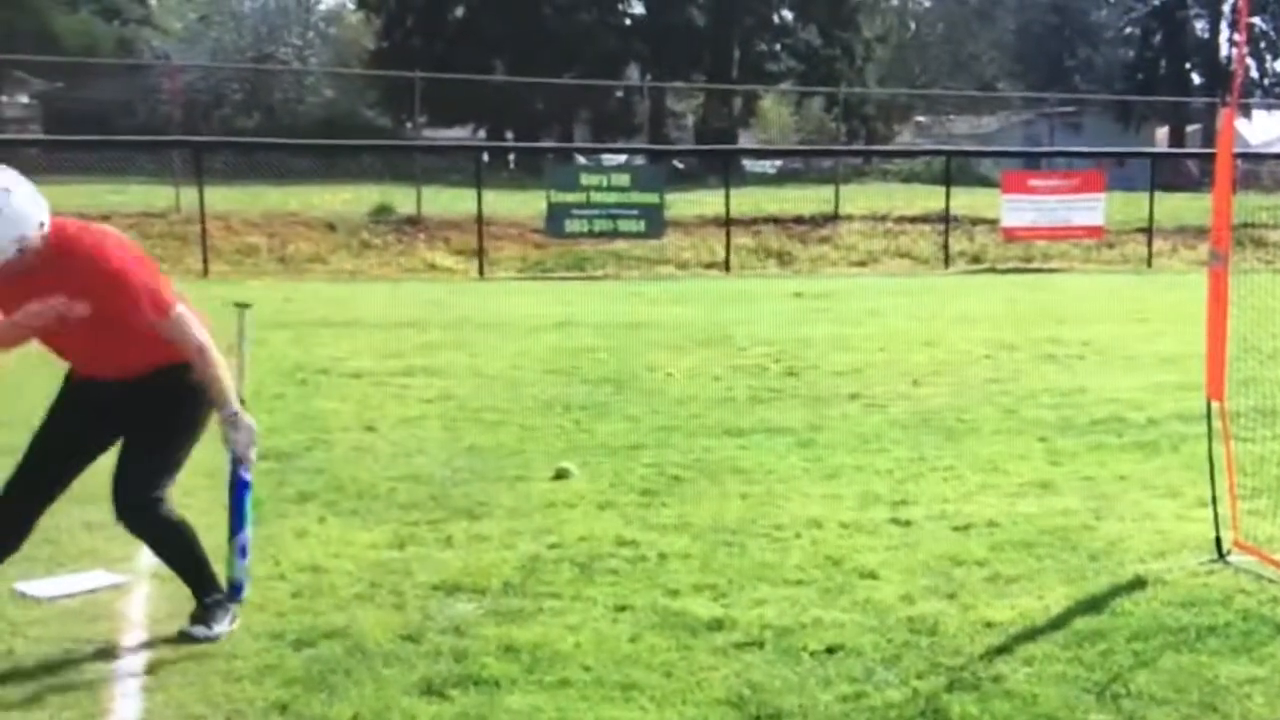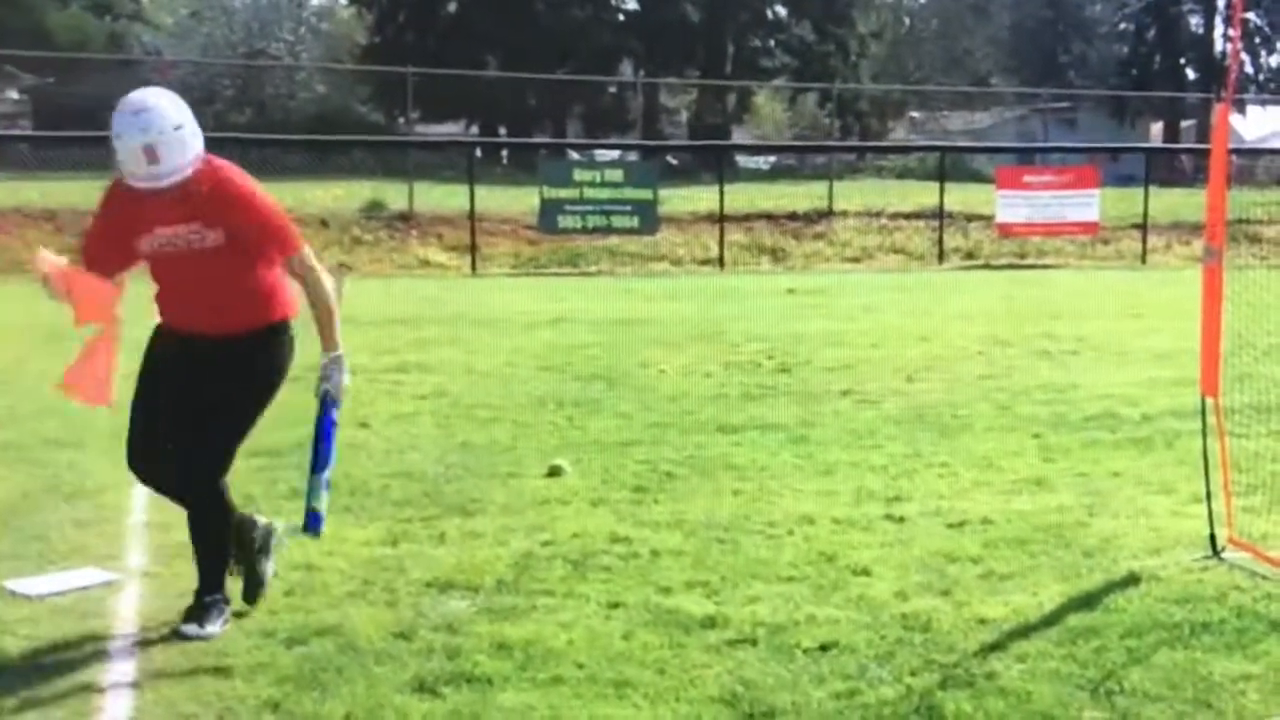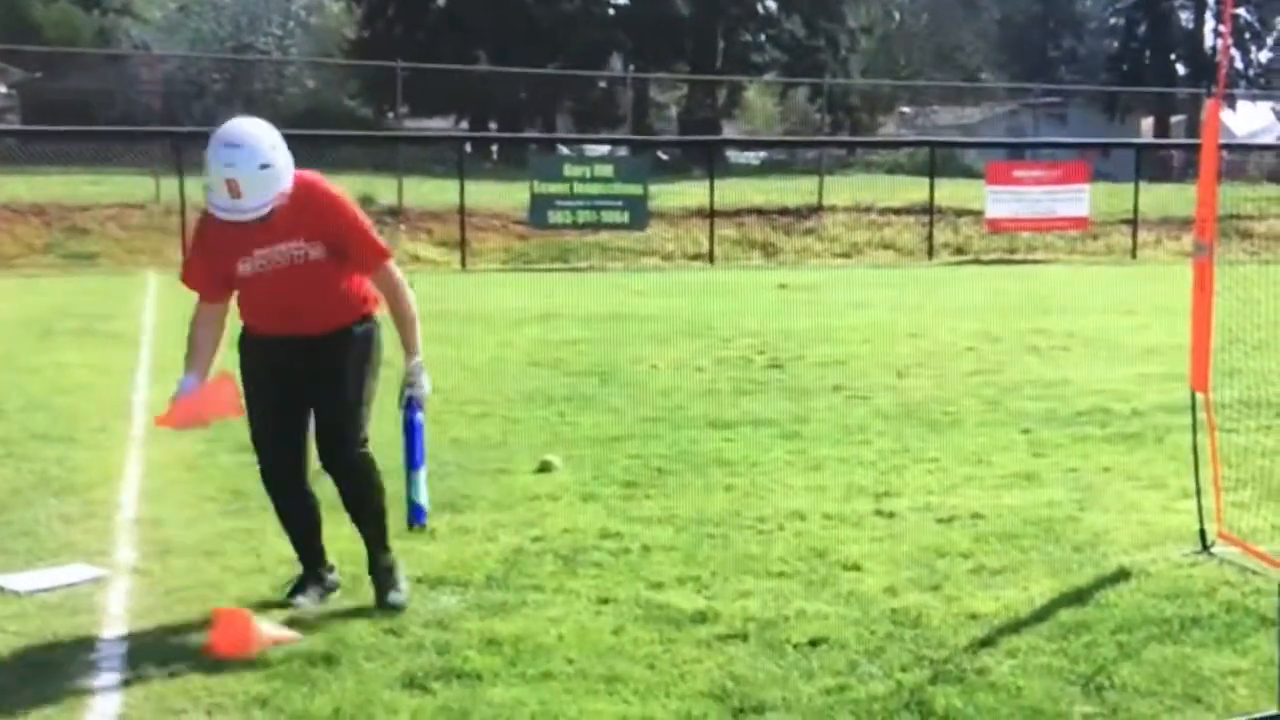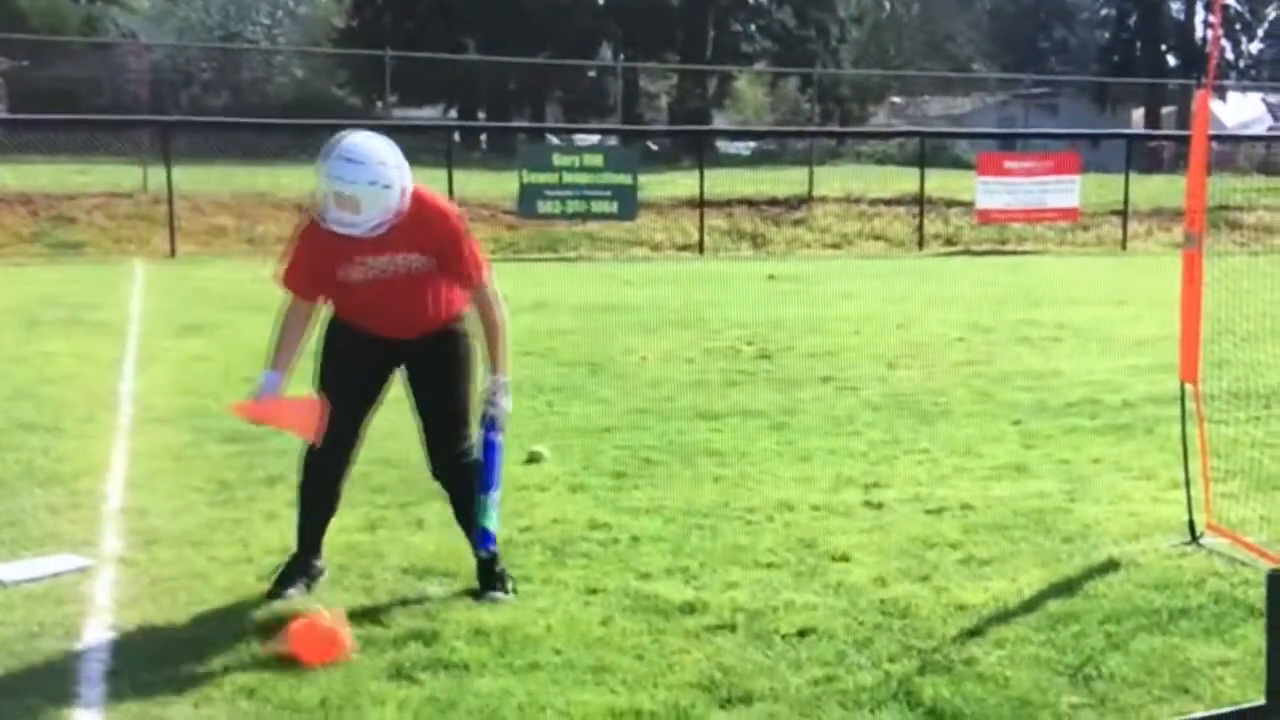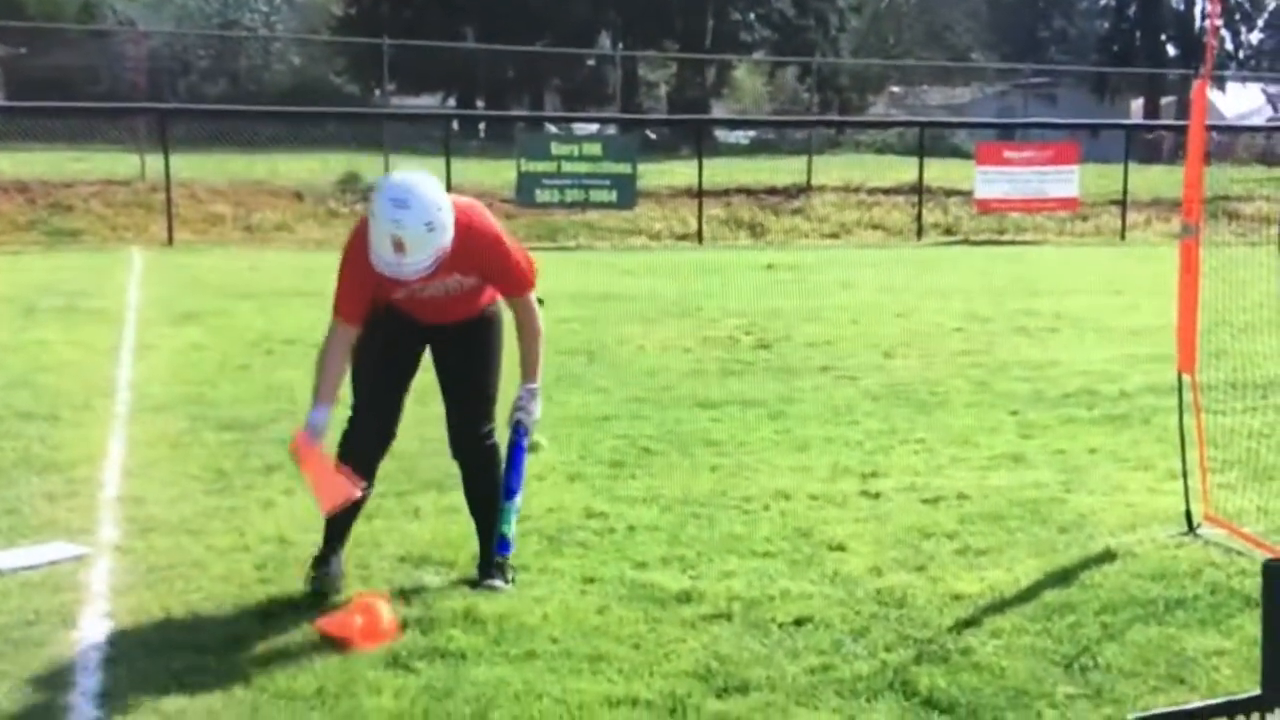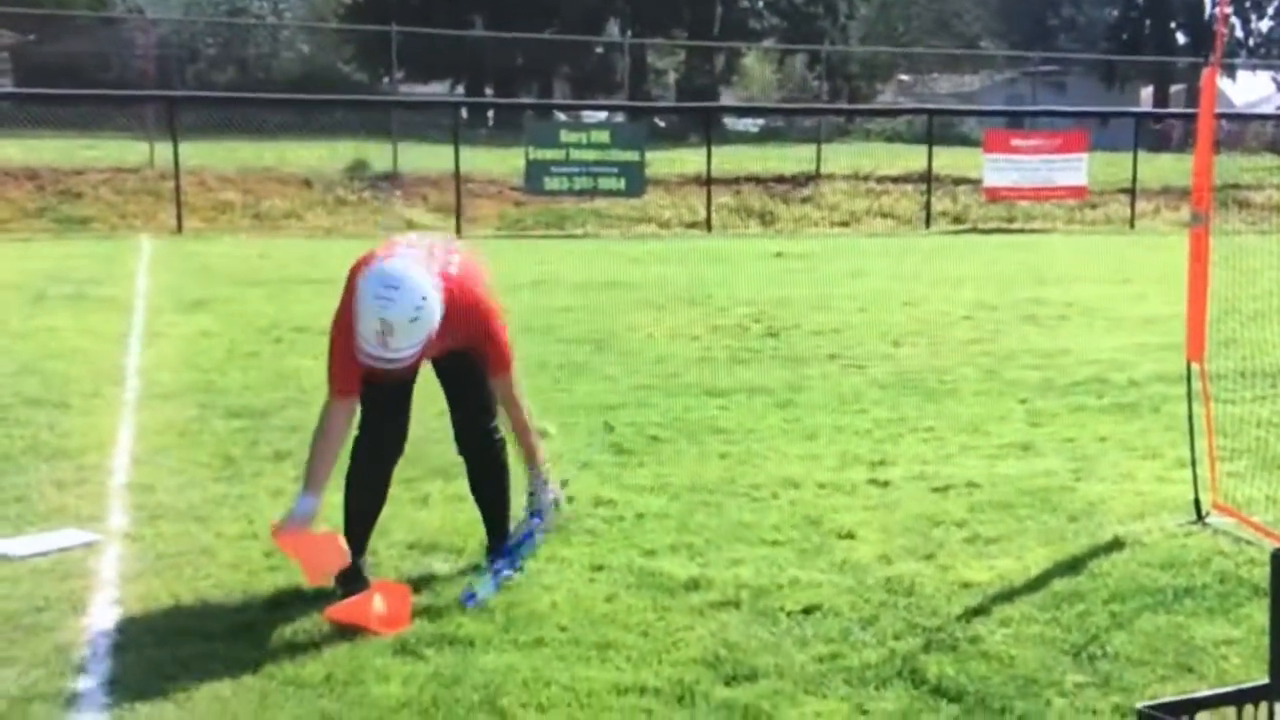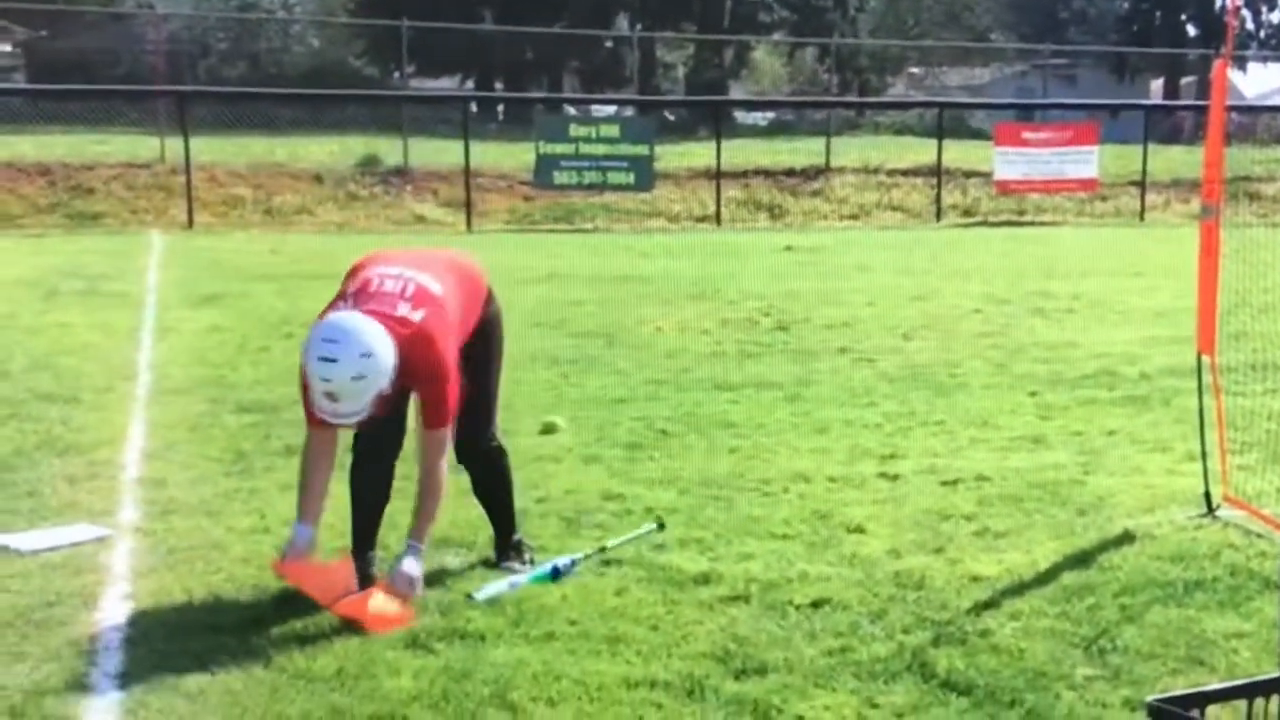
dt=0.3s
person 1, frame 1
left shoulder: (96, 255)
left elbow: (186, 331)
left wrist: (231, 414)
left hip: (172, 378)
right hip: (100, 381)
left knee: (136, 501)
left ankle: (215, 601)
person 1, frame 2
left shoulder: (233, 192)
right shoulder: (124, 199)
left elbow: (308, 271)
right elbow: (96, 274)
left wrist: (333, 356)
left hip: (254, 342)
right hip: (182, 337)
left knee: (195, 469)
right knee: (149, 458)
left ankle: (212, 595)
right ankle: (244, 534)
person 1, frame 3
left shoulder: (323, 204)
right shoulder: (216, 224)
left elbow: (390, 280)
right elbow: (209, 308)
left wrist: (414, 363)
right wrist: (193, 379)
left hip: (343, 334)
right hip: (267, 344)
left knee: (343, 450)
right knee: (279, 467)
left ankle: (384, 562)
right ankle: (317, 570)
person 1, frame 4
left shoulder: (436, 218)
right shoulder: (322, 229)
left elbow: (485, 295)
right elbow: (302, 306)
left wrist: (498, 379)
right wrist: (274, 378)
left hip: (436, 334)
right hip: (357, 334)
left knee: (455, 455)
right knee: (327, 447)
left ankle: (490, 564)
right ankle: (306, 558)
person 1, frame 5
left shoulder: (481, 233)
right shoulder: (368, 242)
left elbow: (524, 306)
right elbow: (343, 331)
left wrist: (530, 390)
right wrist: (319, 413)
left hip: (469, 317)
right hip: (391, 317)
left knee: (474, 435)
right knee: (369, 428)
left ankle: (494, 554)
right ankle: (331, 549)
person 1, frame 6
left shoulder: (469, 300)
right shoulder: (358, 312)
left elbow: (508, 394)
right elbow: (340, 408)
left wrist: (539, 481)
right wrist: (308, 501)
left hip: (459, 330)
right hip: (386, 318)
left knee: (479, 432)
right knee: (380, 437)
left ankle: (501, 547)
right ankle: (350, 560)
person 1, frame 7
left shoulder: (430, 351)
right shoulder: (327, 353)
left elbow: (434, 463)
right elbow: (320, 445)
left wrist: (413, 553)
right wrist: (304, 532)
left knee: (476, 439)
right knee: (376, 443)
left ankle: (509, 542)
right ankle: (362, 557)
